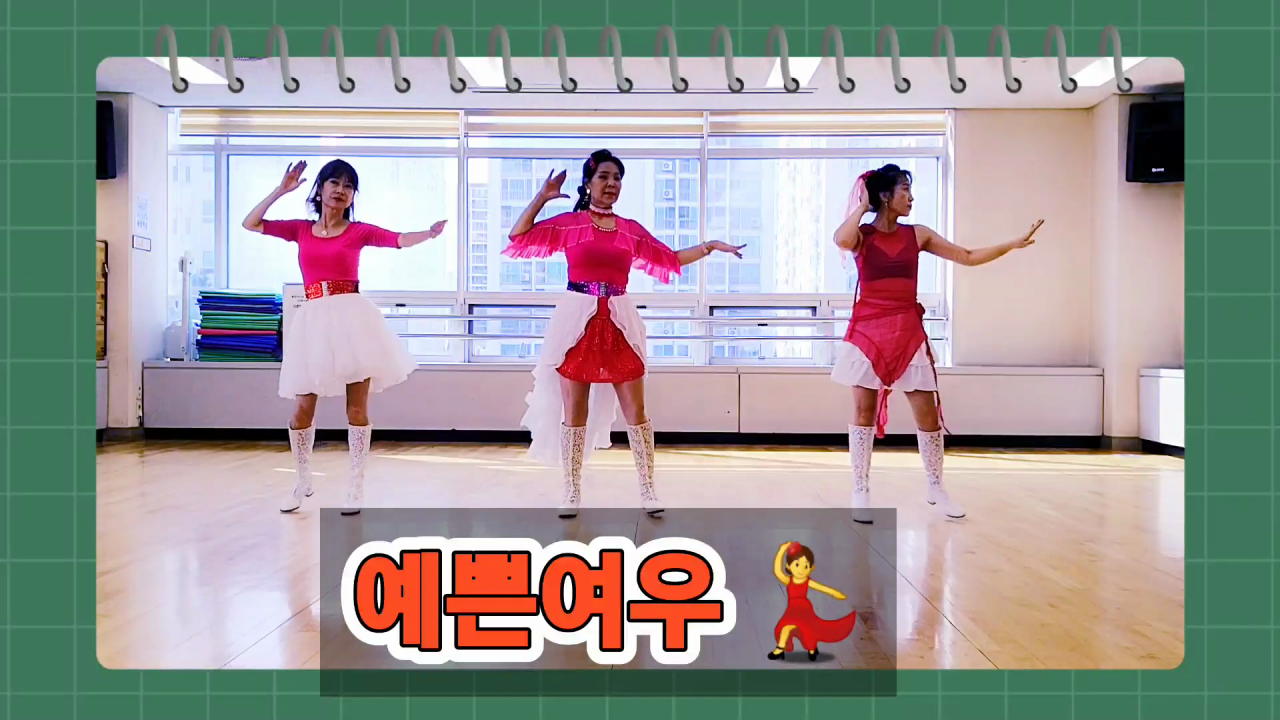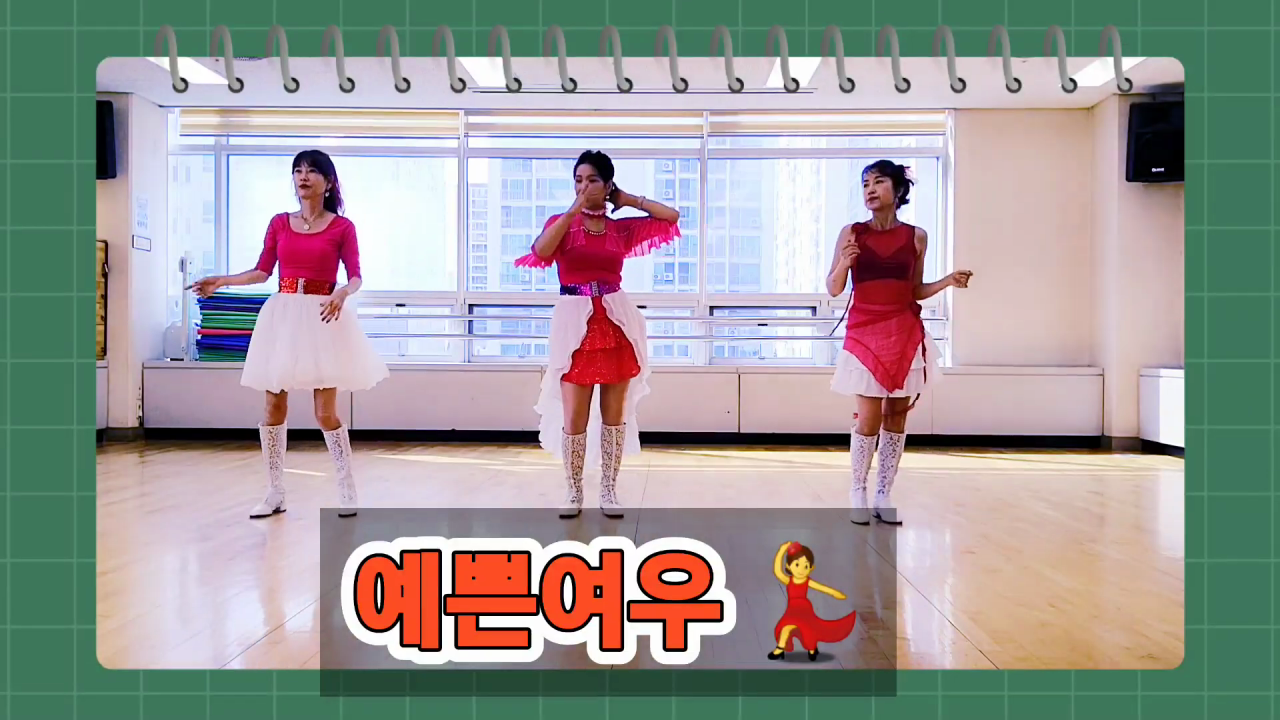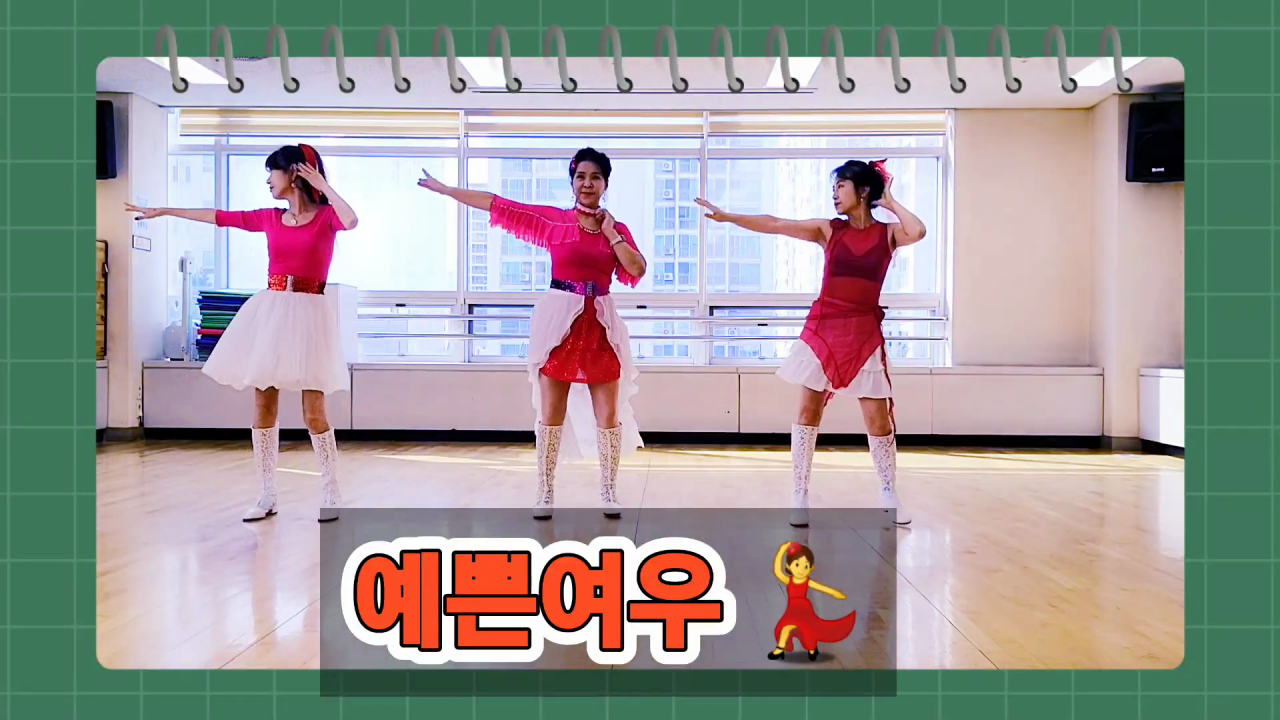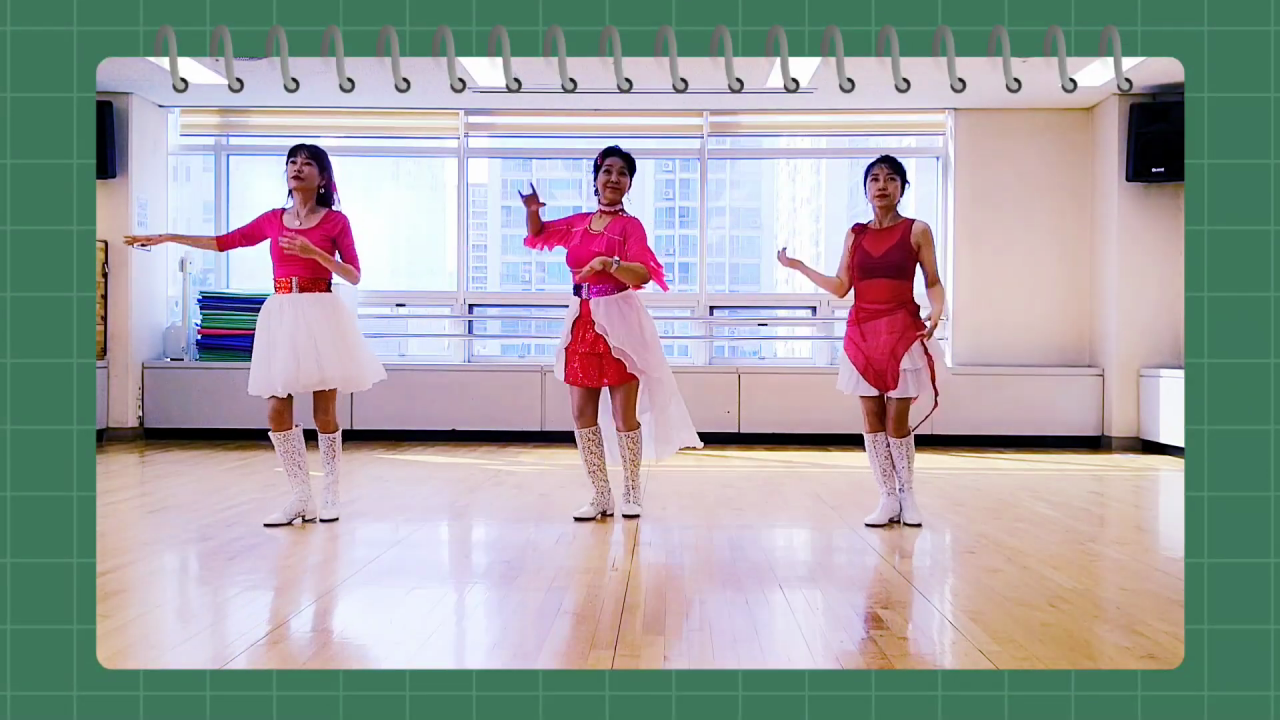
dt=1s
person 1, frame 1
left shoulder: (359, 231)
right shoulder: (300, 229)
left elbow: (403, 239)
right elbow: (250, 223)
left wrist: (429, 234)
right wrist: (281, 191)
left hip: (352, 318)
right hip: (314, 320)
left knee: (357, 410)
right knee: (302, 410)
left ankle: (355, 490)
right ankle: (302, 481)
person 1, frame 2
left shoulder: (342, 227)
right shoulder: (280, 223)
left elbow: (355, 276)
right elbow: (262, 271)
left wrist: (341, 295)
right wrist: (221, 282)
left hip: (323, 317)
right hip: (282, 315)
left knee: (326, 413)
right knee: (273, 408)
left ankle: (347, 490)
right ankle: (275, 492)
person 1, frame 3
left shoulder: (326, 216)
right shoulder: (269, 218)
left elbow: (352, 221)
right elbow: (218, 217)
left wrist: (323, 185)
right wrist: (161, 211)
left hip: (308, 313)
right hip: (269, 311)
left knee: (313, 414)
right knee: (264, 408)
left ankle: (331, 493)
right ankle: (268, 494)
person 1, frame 4
left shoulder: (336, 220)
right shoulder: (272, 220)
left elbow: (354, 276)
right elbow: (222, 242)
left wrist: (317, 254)
right wrist: (167, 238)
left hip: (320, 315)
right hip: (280, 317)
left knee: (325, 415)
right knee: (277, 414)
left ankle: (331, 493)
right ankle: (301, 496)
person 2, frame 1
left shoulder: (631, 230)
right shoulder: (567, 224)
left elbow: (670, 259)
right elbow: (518, 238)
left wrist: (710, 246)
right wrist: (541, 198)
left hip: (619, 322)
right hip: (576, 321)
left knee: (636, 412)
right knee: (573, 414)
left ankle: (647, 488)
right ankle: (572, 492)
person 2, frame 2
left shoulder: (623, 230)
right shoulder: (562, 223)
left elbow: (671, 217)
right elbow: (540, 251)
left wrist: (630, 200)
right wrist: (574, 209)
left hip: (616, 322)
right hip: (574, 322)
left knee: (614, 415)
right knee: (574, 418)
left ankle: (608, 490)
right ankle: (574, 492)
person 2, frame 3
left shoulder: (617, 229)
right shoulder: (552, 220)
left elbow: (637, 270)
right elbow: (497, 204)
left wrist: (610, 233)
right wrist: (445, 189)
left hip: (600, 324)
right hip: (559, 319)
left knee: (608, 414)
right knee: (551, 413)
left ankle: (608, 490)
right ankle: (545, 492)
person 2, frame 4
left shoulder: (630, 225)
right shoulder: (577, 223)
left elbow: (644, 273)
right elbow: (537, 233)
left wrist: (608, 265)
right wrist: (532, 209)
left hip: (619, 325)
right hip: (582, 322)
left knee: (625, 414)
right knee: (582, 416)
left ankle: (631, 492)
right ankle: (601, 494)
person 3, frame 1
left shoulder: (917, 234)
right shoulder: (861, 234)
left elbow: (968, 257)
right elbow: (841, 240)
left wrist: (1014, 244)
right wrist: (862, 206)
left hip: (908, 333)
right hip: (866, 331)
left knee: (929, 417)
right knee: (865, 414)
left ankle: (935, 487)
right ankle: (860, 493)
person 3, frame 2
left shoulder: (916, 237)
right shoulder: (851, 234)
left elbow: (916, 291)
right elbow: (834, 289)
left wrist: (949, 281)
right wrist: (843, 263)
left hip: (905, 333)
right hip: (864, 333)
left knee: (896, 419)
right knee: (868, 420)
left ankle: (884, 495)
right ankle: (858, 493)
person 3, frame 3
left shoulder: (888, 233)
right shoulder: (828, 229)
left elbow: (918, 232)
right elbow: (773, 224)
left wrist: (891, 204)
right wrist: (727, 216)
left hip: (864, 333)
right hip: (823, 329)
left knee: (878, 419)
right knee: (808, 413)
left ankle: (889, 494)
right ankle: (800, 493)
person 3, frame 4
left shoulder: (917, 230)
right shoulder: (855, 234)
left elbow: (933, 282)
right elbow: (841, 287)
left wrist: (936, 312)
right wrist: (800, 267)
left hip: (903, 332)
right hip: (862, 333)
left knee: (898, 421)
right knee: (873, 420)
left ankle: (907, 493)
right ankle: (888, 496)
